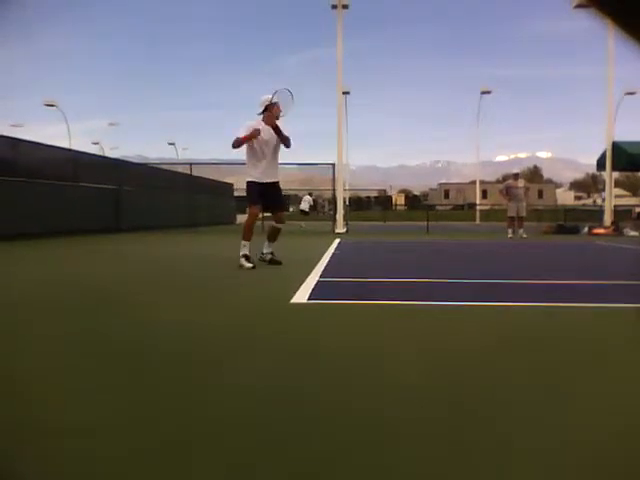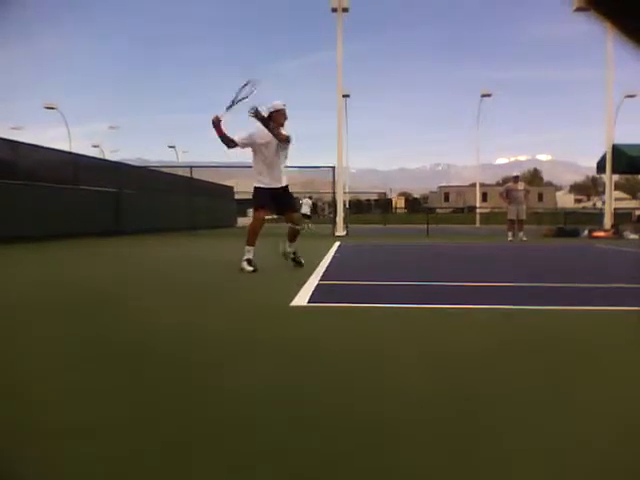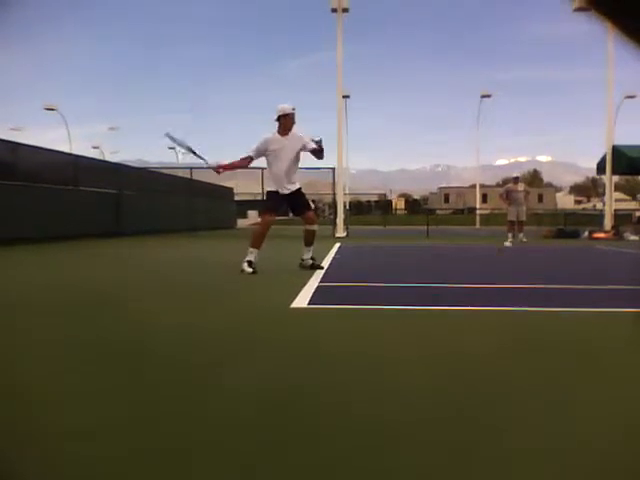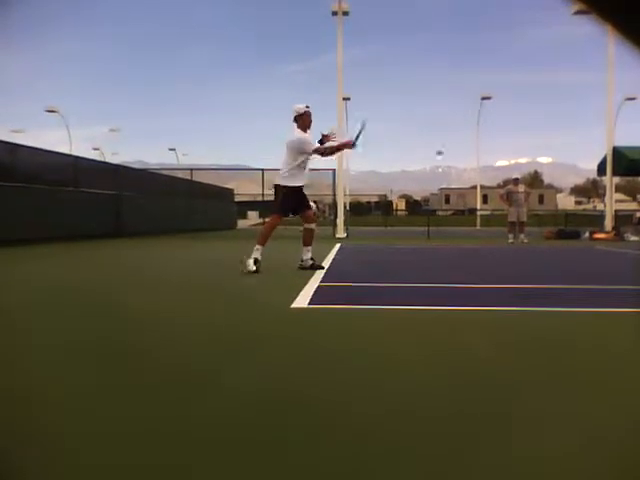
dt=0.2s
person 1, frame 1
left shoulder: (276, 129)
right shoulder: (253, 126)
left elbow: (287, 144)
right elbow: (235, 144)
left wrist: (275, 126)
right wrist: (248, 137)
left hip: (272, 181)
right hip: (255, 180)
left knee: (280, 219)
right knee: (254, 213)
left ankle: (266, 253)
right ankle: (244, 253)
person 1, frame 2
left shoulder: (283, 135)
right shoulder: (255, 134)
left elbow: (282, 139)
right elbow: (230, 144)
left wrist: (263, 120)
right wrist: (218, 128)
left hip: (280, 185)
right hip: (262, 185)
left knee: (296, 220)
right knee: (259, 218)
left ankle: (290, 249)
right ankle: (247, 257)
person 1, frame 3
left shoulder: (299, 138)
right shoulder: (267, 141)
left elbow: (319, 156)
right elbow: (247, 160)
left wrist: (319, 148)
right wrist: (226, 167)
left hip: (294, 188)
right hip: (275, 190)
left knee: (311, 219)
right knee: (266, 221)
left ankle: (307, 259)
right ankle: (249, 260)
person 1, frame 4
left shoulder: (305, 136)
right shoulder: (300, 138)
left elbow: (318, 151)
right elbow: (322, 152)
left wrist: (323, 140)
right wrist: (343, 145)
left hip: (296, 186)
right hip: (286, 185)
left knee: (310, 218)
right knee: (275, 220)
left ankle: (306, 259)
right ankle: (254, 257)
